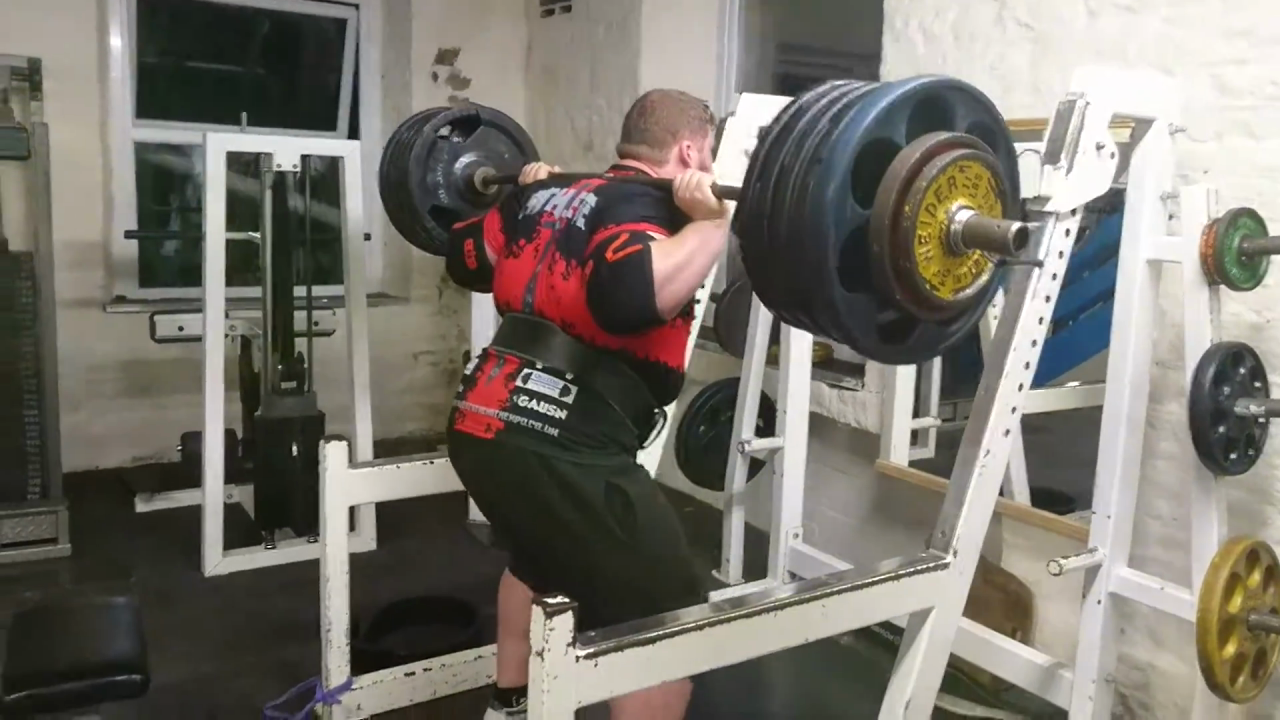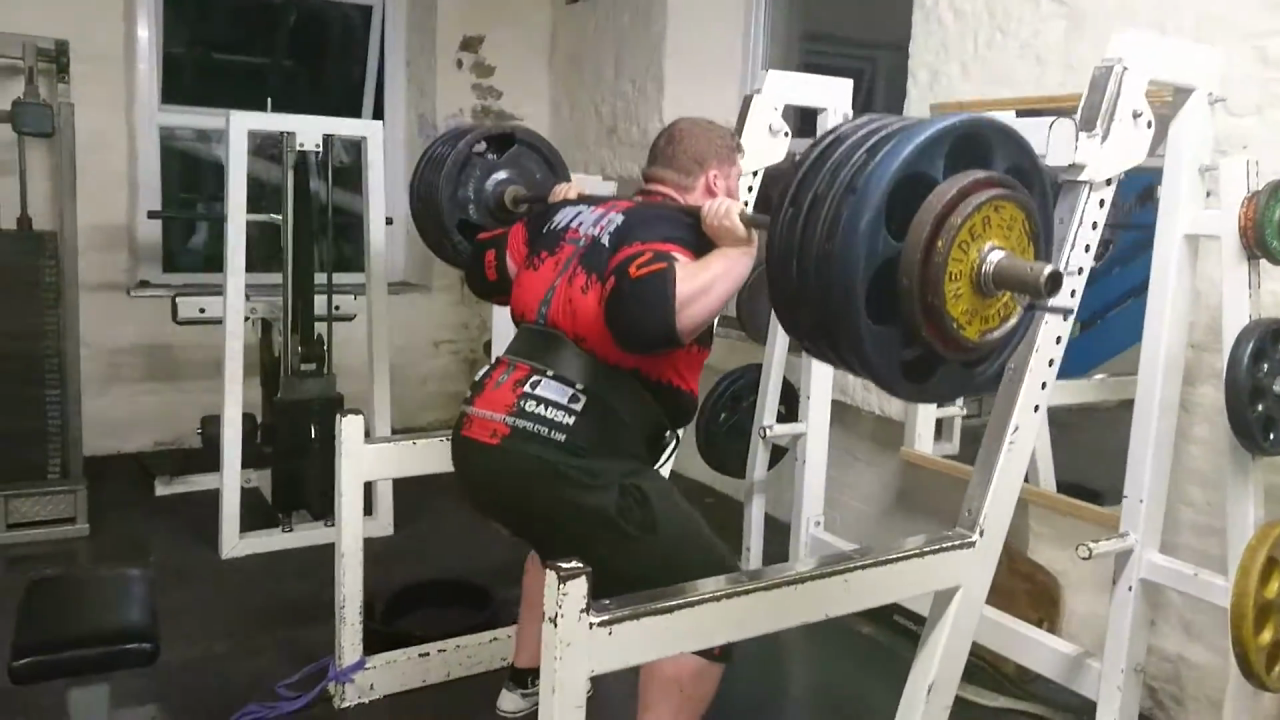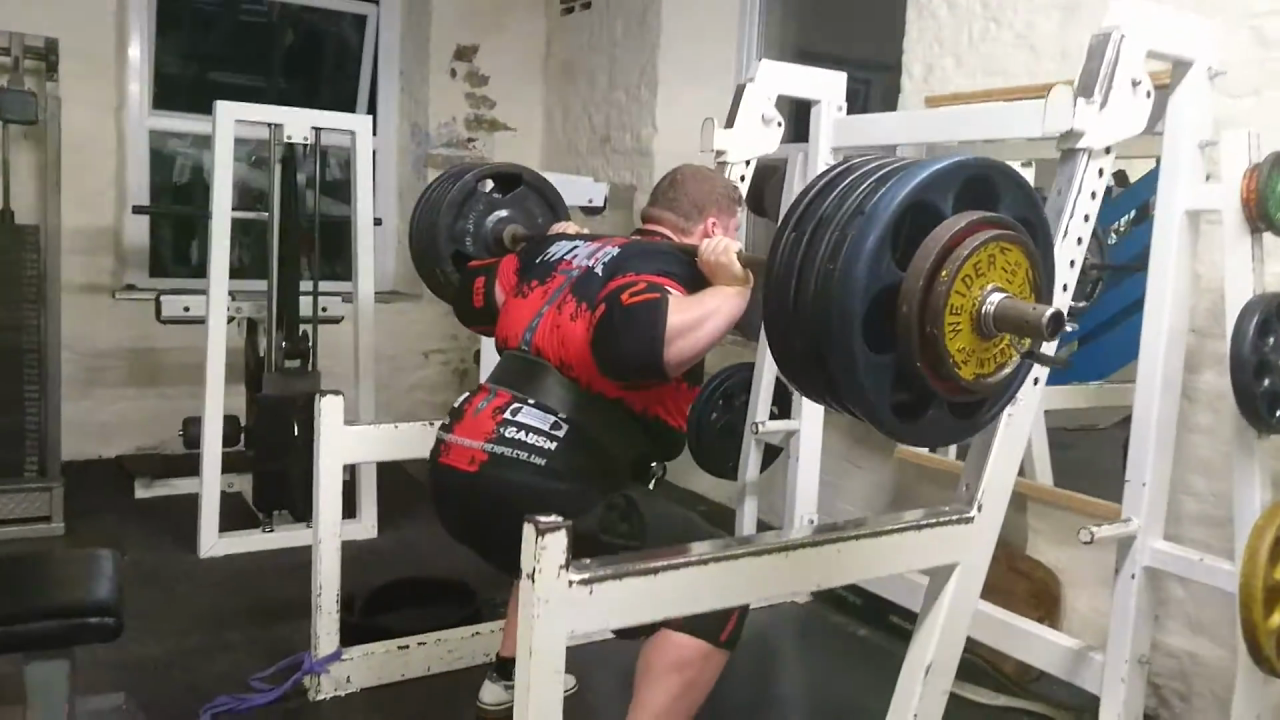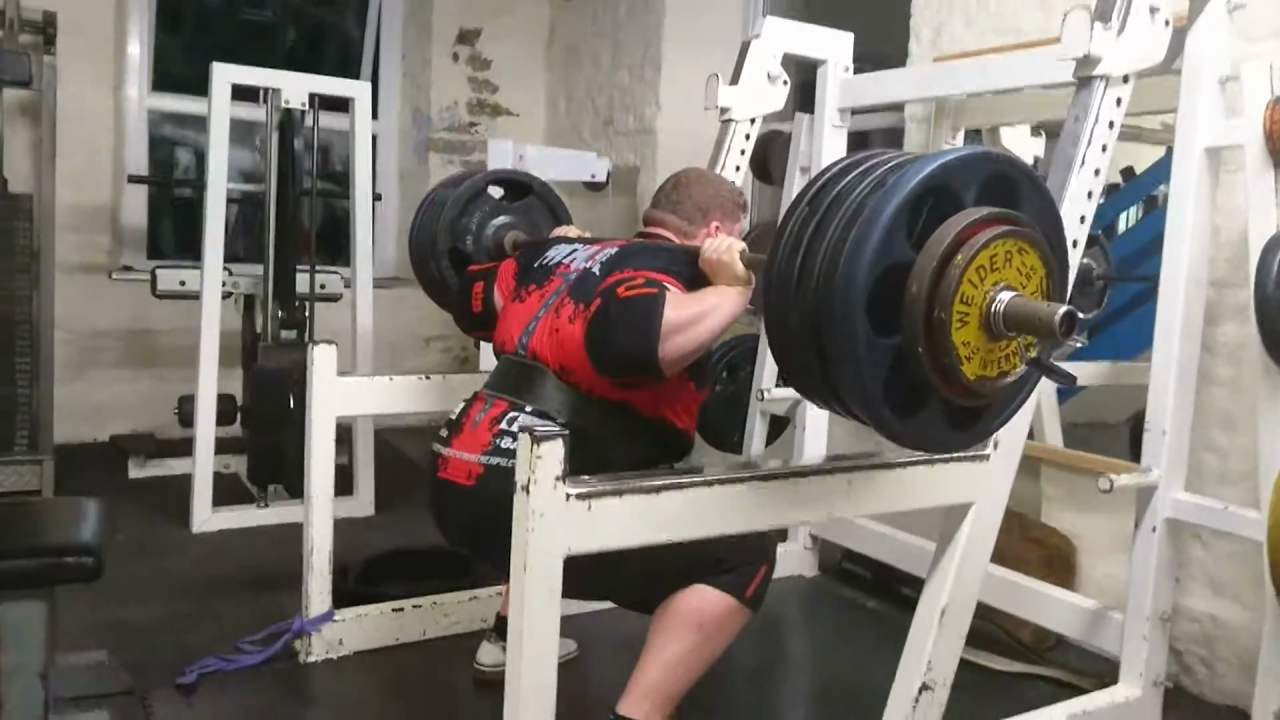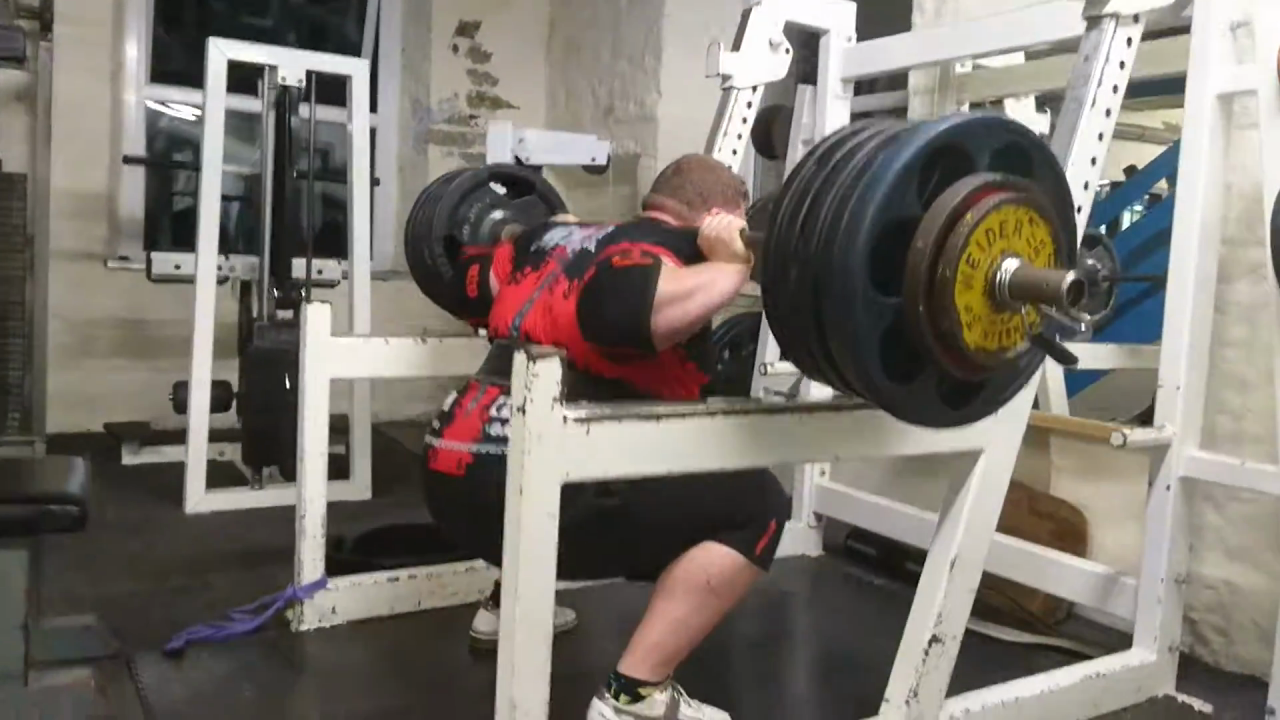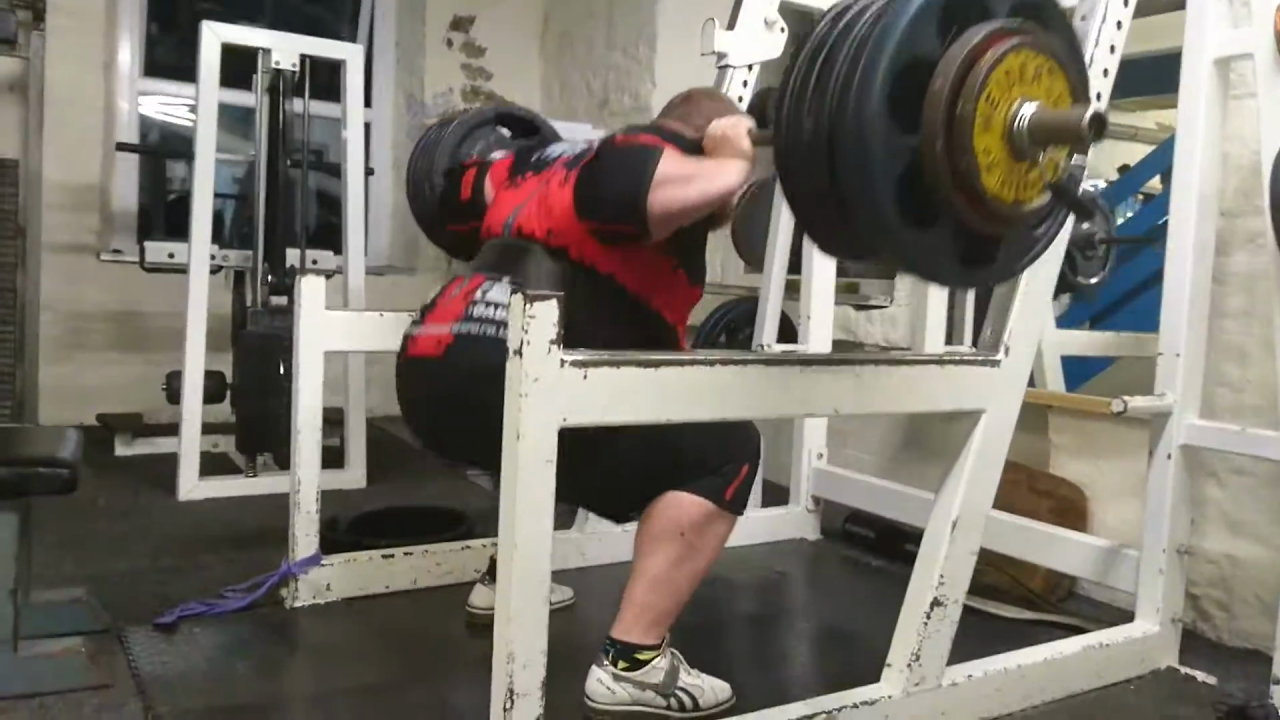
dt=0.3s
person 1, frame 1
left shoulder: (548, 195)
right shoulder: (648, 210)
left elbow: (465, 258)
right elbow: (628, 296)
right wrist: (711, 222)
left hip: (479, 427)
right hip: (558, 449)
left knee: (541, 554)
right knee: (673, 617)
person 1, frame 2
left shoulder: (572, 212)
right shoulder: (675, 232)
left elbow: (484, 270)
right elbow: (650, 316)
right wrist: (736, 249)
left hip: (485, 437)
right hip: (563, 459)
left knee: (568, 534)
person 1, frame 3
left shoulder: (566, 249)
right shoulder: (670, 271)
left elbow: (473, 300)
right elbow: (635, 346)
right wrist: (732, 289)
left hip: (461, 471)
right hip: (529, 484)
left knee: (570, 529)
person 1, frame 4
left shoulder: (564, 251)
right shoulder: (670, 272)
left elbow: (472, 303)
right elbow: (631, 339)
right wrist: (732, 289)
left hip: (461, 483)
right knee: (744, 549)
left ankle: (510, 637)
person 1, frame 5
left shoulder: (561, 238)
right shoulder: (669, 254)
left elbow: (472, 287)
right elbow: (620, 311)
right wrist: (731, 266)
left hip: (458, 479)
right knee: (752, 504)
person 1, frame 6
left shoulder: (565, 154)
right shoulder: (673, 164)
left elbow: (459, 194)
right elbow: (618, 190)
right wrist: (733, 165)
left hip: (434, 369)
right hip: (502, 371)
left knee: (581, 426)
right knee: (720, 449)
left ankle: (504, 581)
right ankle: (631, 662)
